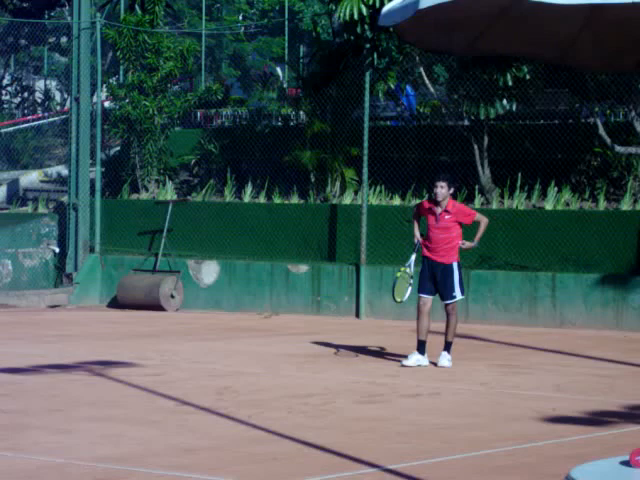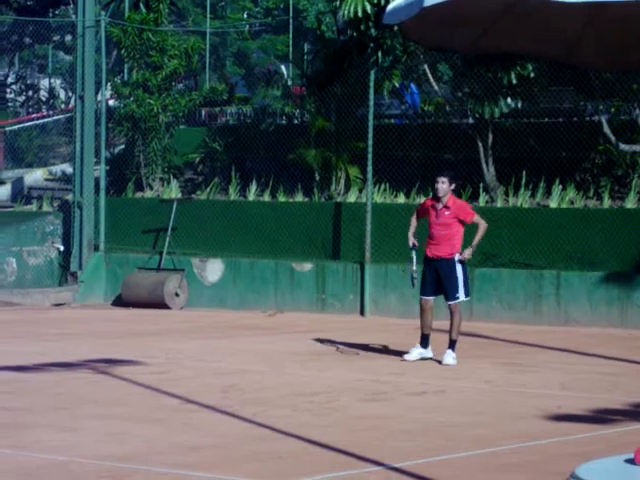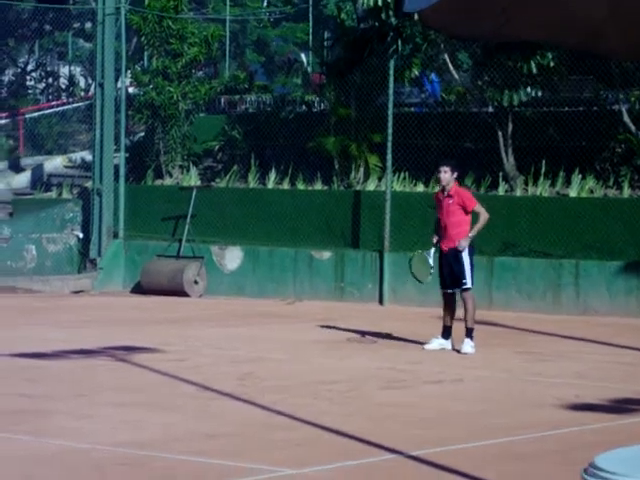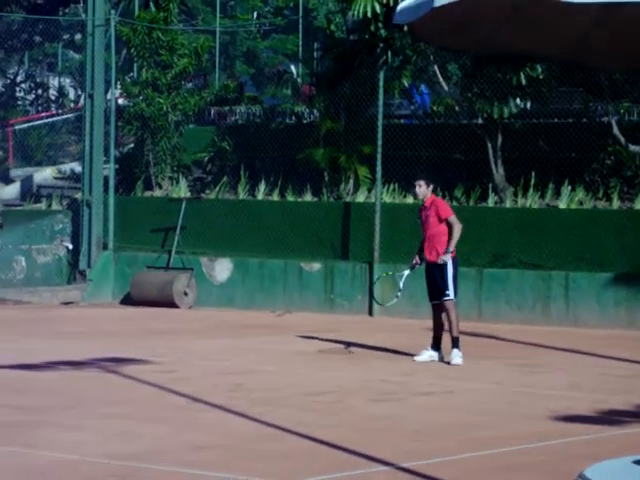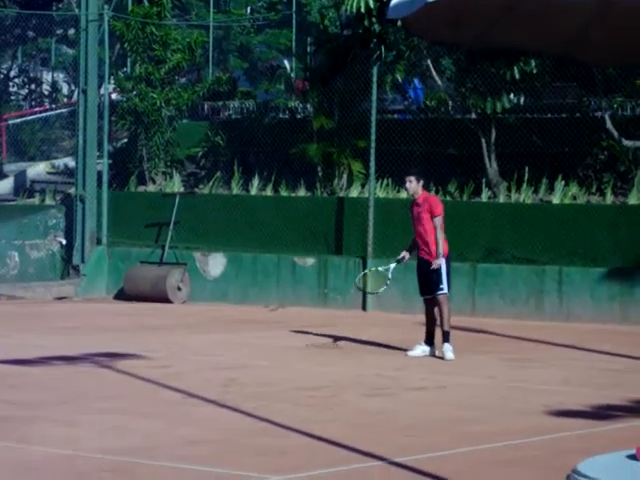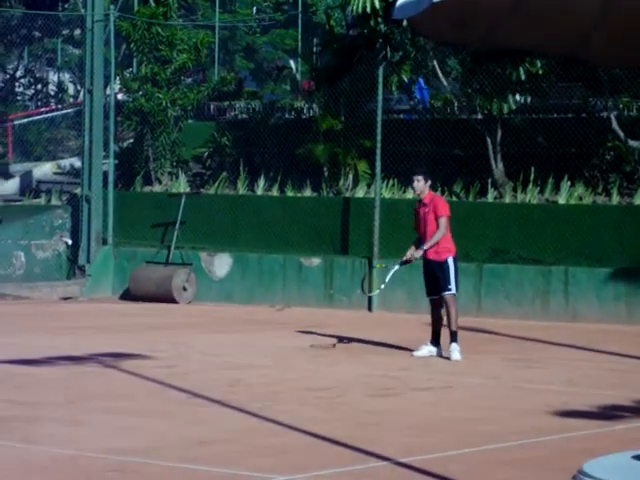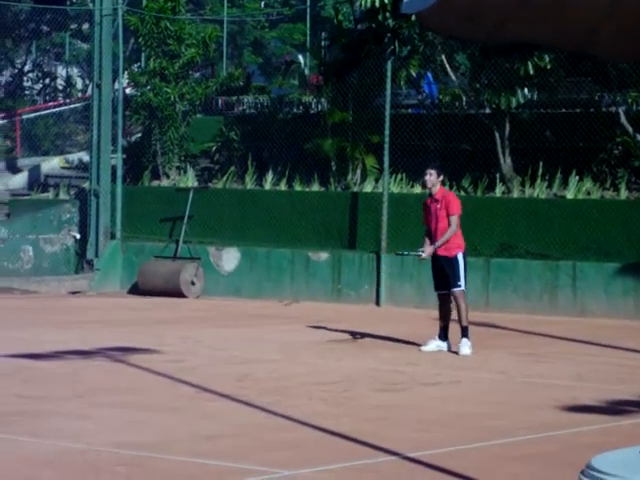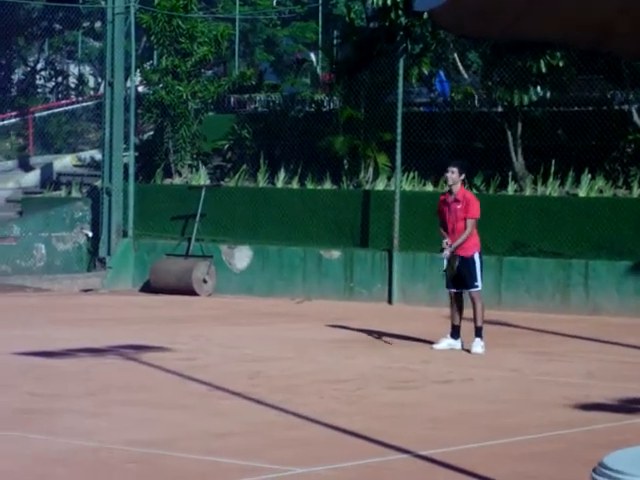
dt=0.3s
person 1, frame 1
left shoulder: (458, 210)
right shoulder: (426, 206)
left elbow: (484, 220)
right elbow: (415, 213)
left wrist: (474, 242)
right wrist: (416, 232)
left hip: (449, 263)
right hip: (429, 261)
left knee: (450, 308)
right knee: (423, 305)
left ankle: (446, 353)
right ankle: (420, 354)
person 1, frame 2
left shoulder: (459, 206)
right shoulder: (428, 204)
left elbow: (482, 224)
right elbow: (416, 215)
left wrist: (472, 248)
right wrist: (410, 234)
left hip: (451, 260)
right hip: (431, 260)
left knee: (454, 305)
right knee: (425, 303)
left ankle: (451, 351)
right ankle: (424, 347)
person 1, frame 3
left shoulder: (462, 194)
right shoulder: (438, 196)
left elbow: (484, 215)
left wrist: (469, 237)
right wrist: (436, 234)
left hip: (460, 249)
right hip: (445, 250)
left knee: (466, 292)
right knee: (447, 294)
left ankle: (469, 339)
right ankle: (445, 338)
person 1, frame 4
left shoulder: (439, 204)
right shoulder: (423, 209)
left elbow: (457, 226)
left wrist: (449, 252)
right wrist: (419, 254)
left hip: (444, 261)
right hip: (430, 262)
left knee: (448, 303)
right knee: (436, 306)
left ankle: (456, 349)
right ankle: (435, 349)
person 1, frame 5
left shoulder: (432, 201)
right shoulder: (413, 206)
left elbow: (439, 230)
left wrist: (438, 256)
right wrist: (408, 251)
left hip: (437, 258)
right hip: (423, 259)
left knee: (441, 297)
right knee: (428, 301)
left ankle: (447, 344)
right ankle: (428, 344)
person 1, frame 6
left shoulder: (438, 201)
right shoulder: (418, 207)
left elbow: (442, 230)
left wrist: (422, 249)
right wrist: (412, 249)
left hip: (444, 256)
right hip: (428, 258)
left knee: (448, 297)
right knee: (434, 301)
left ankle: (454, 344)
right ankle: (434, 345)
person 1, frame 7
left shoulder: (450, 198)
right shoulder: (427, 202)
left elbow: (453, 227)
left wrist: (434, 246)
right wrist: (427, 244)
left hip: (453, 252)
right hip: (437, 254)
left knee: (458, 293)
right knee: (442, 296)
left ankle: (465, 339)
right ankle: (442, 339)
person 1, frame 8
left shoulder: (470, 199)
right shoulder: (443, 199)
left elbow: (469, 229)
left wrist: (452, 247)
right wrist: (446, 239)
left hip: (469, 252)
right hip: (452, 253)
left knee: (474, 294)
right knee: (454, 295)
left ankle: (478, 339)
right ankle: (454, 338)
